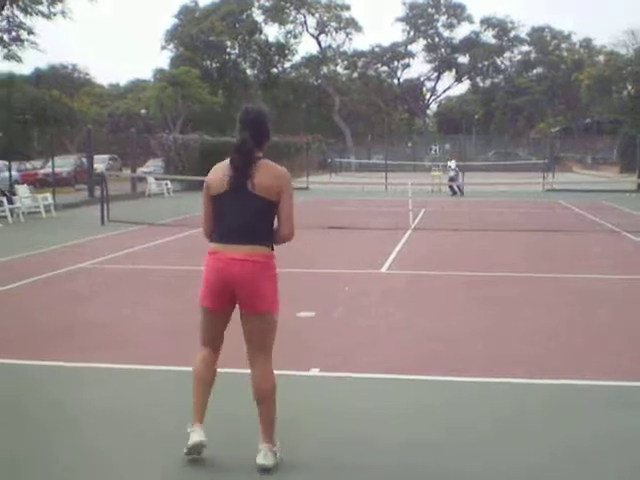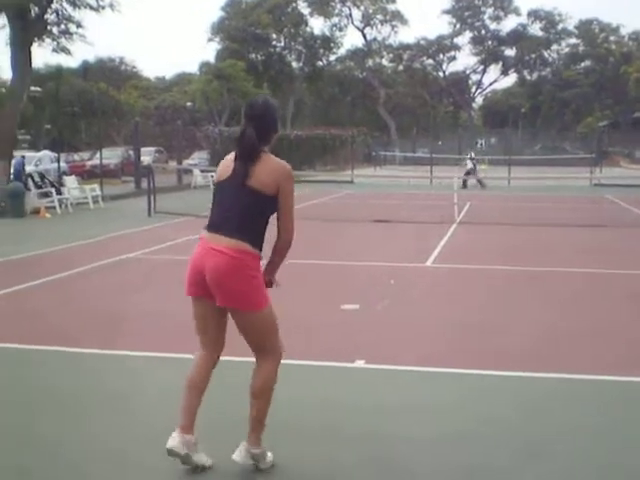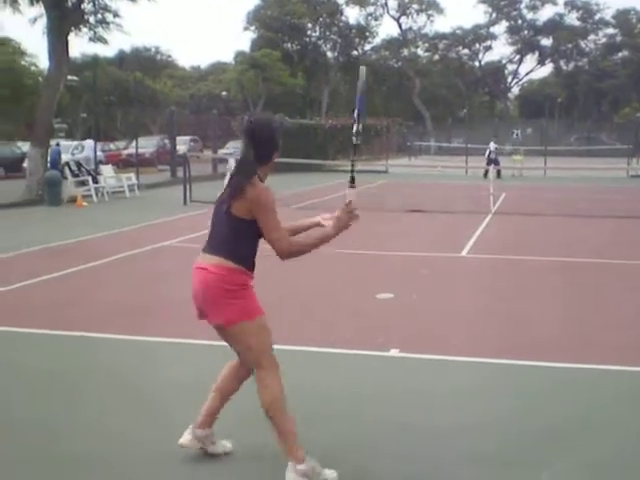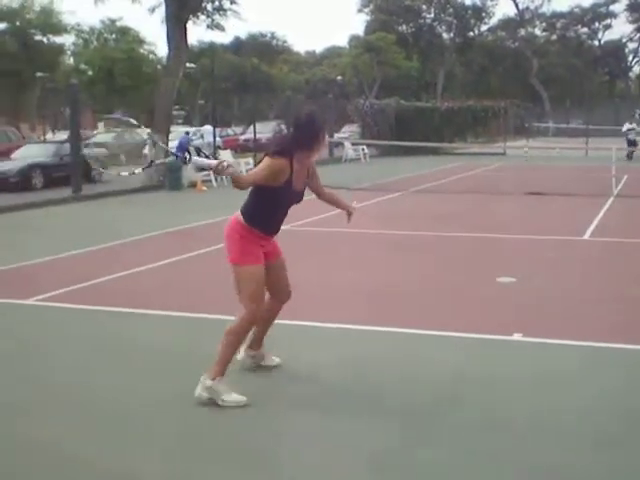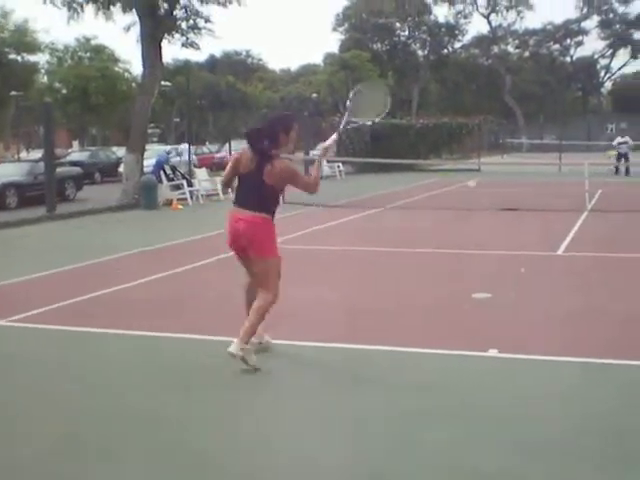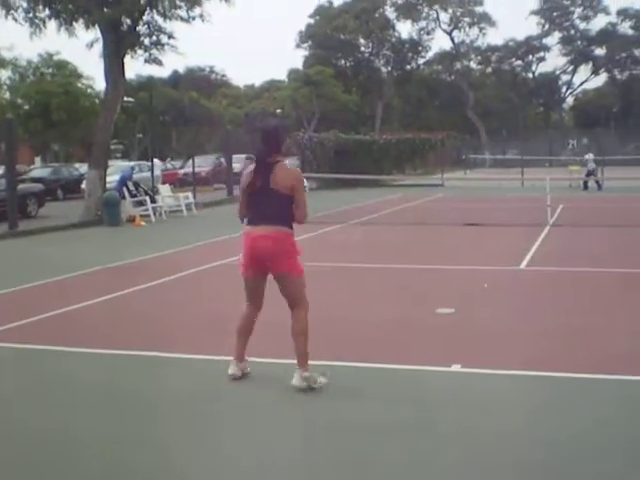
dt=0.7s
person 1, frame 1
left shoulder: (216, 173)
right shoulder: (278, 175)
left elbow: (208, 231)
right elbow: (286, 233)
left hip: (217, 266)
right hip: (255, 269)
left knee: (208, 349)
right knee: (260, 360)
left ankle: (197, 428)
right ankle: (268, 446)
person 1, frame 2
left shoulder: (227, 160)
right shoulder: (280, 170)
left elbow: (230, 212)
right elbow: (285, 236)
right wrist: (270, 272)
left hip: (203, 255)
right hip: (237, 265)
left knee: (208, 351)
right knee: (270, 354)
left ankle: (183, 436)
right ankle: (252, 446)
person 1, frame 3
left shoulder: (240, 182)
right shoulder: (257, 191)
left elbow: (269, 231)
right elbow: (284, 249)
left wrist: (314, 223)
right wrist: (333, 230)
left hip: (208, 280)
right hip: (225, 284)
left knee: (247, 360)
right knee: (268, 371)
left ankle: (200, 432)
person 1, frame 4
left shoulder: (307, 166)
right shoulder: (278, 163)
left elbow: (320, 192)
right elbow: (244, 182)
left wrist: (346, 206)
right wrist: (229, 172)
left hip: (264, 237)
right hip: (244, 235)
left knee: (282, 294)
right knee: (253, 311)
left ankle: (253, 350)
right ankle: (212, 381)
person 1, frame 5
left shoulder: (243, 154)
right shoulder: (284, 167)
left elbow: (225, 183)
right elbow: (311, 188)
right wrist: (318, 164)
left hip: (235, 222)
right hip: (259, 227)
left knee: (257, 278)
right knee: (269, 292)
left ankle: (253, 333)
right ankle: (242, 343)
person 1, frame 6
left shoulder: (249, 173)
right shoulder: (292, 174)
left elbow: (242, 213)
right elbow: (301, 217)
left hip: (252, 241)
right hip: (279, 243)
left knee: (252, 305)
right knee: (299, 307)
left ankle: (237, 363)
right ankle: (302, 372)
